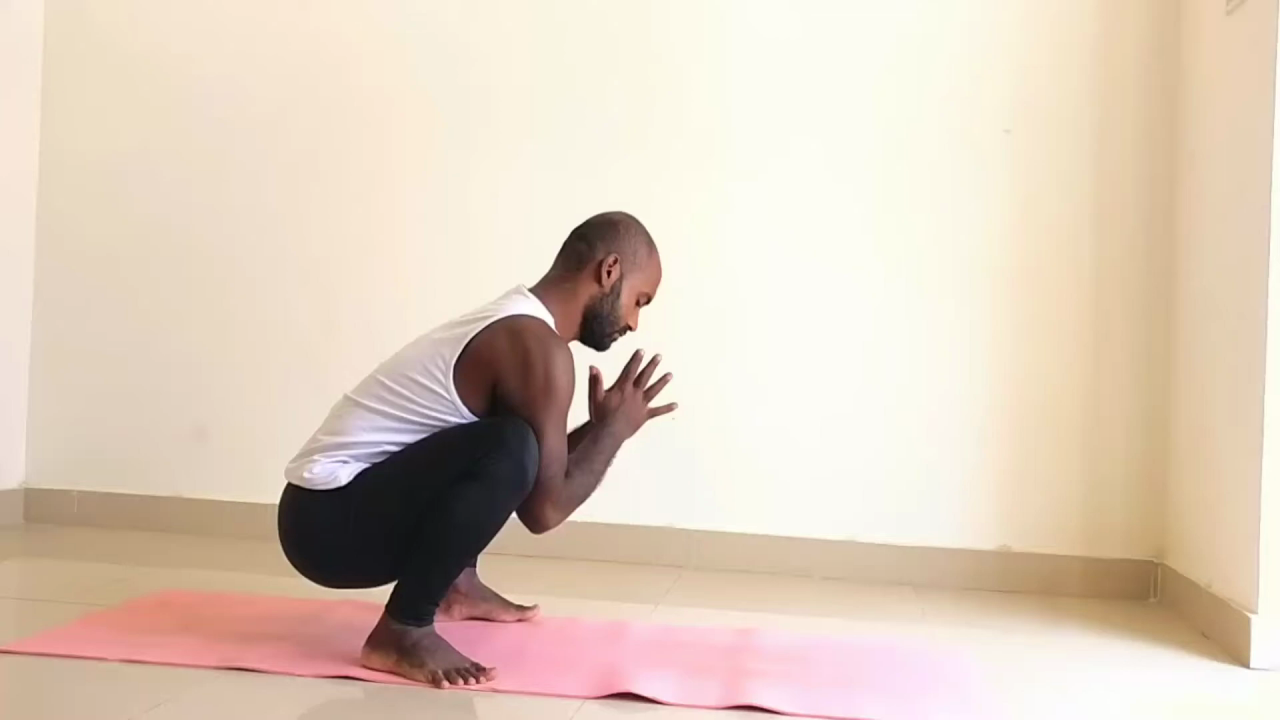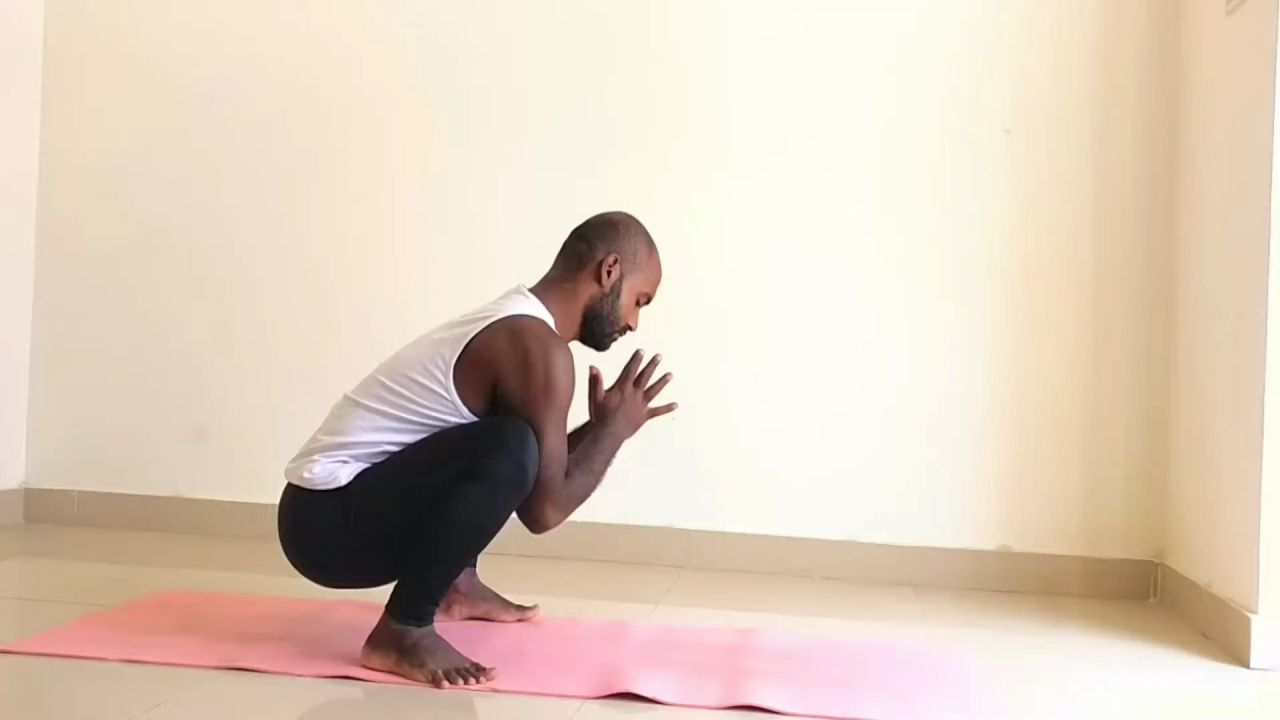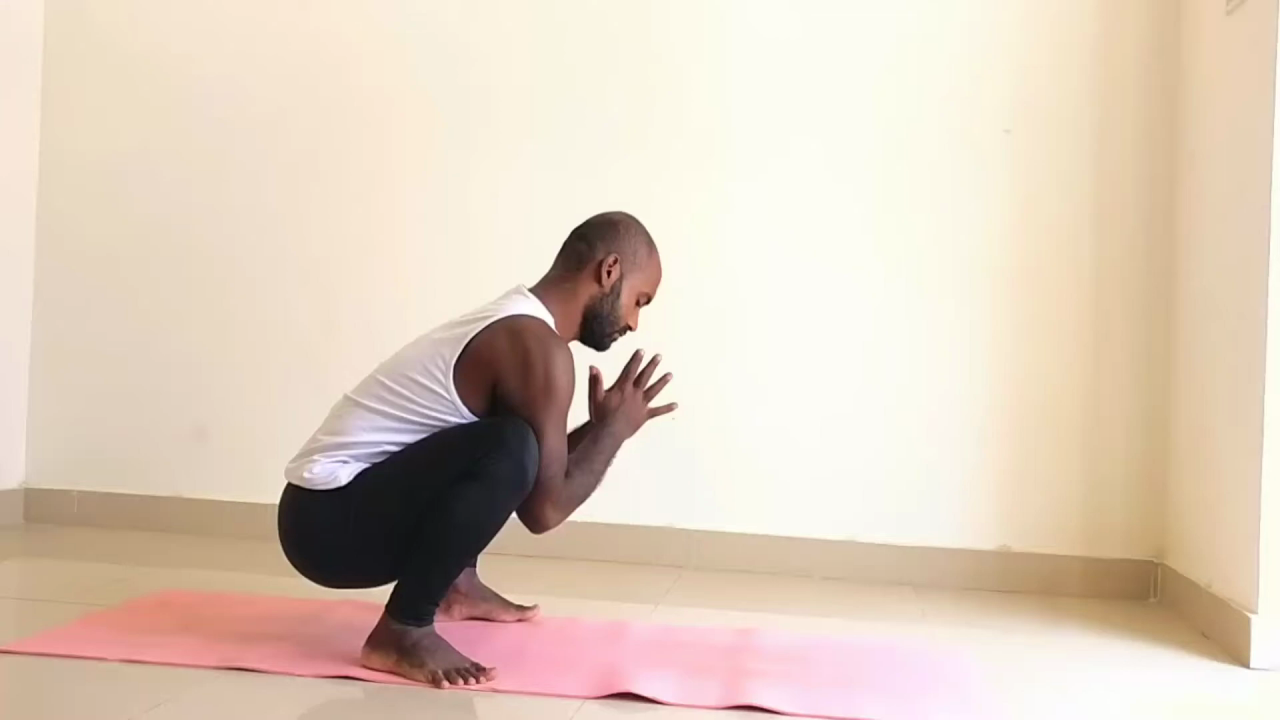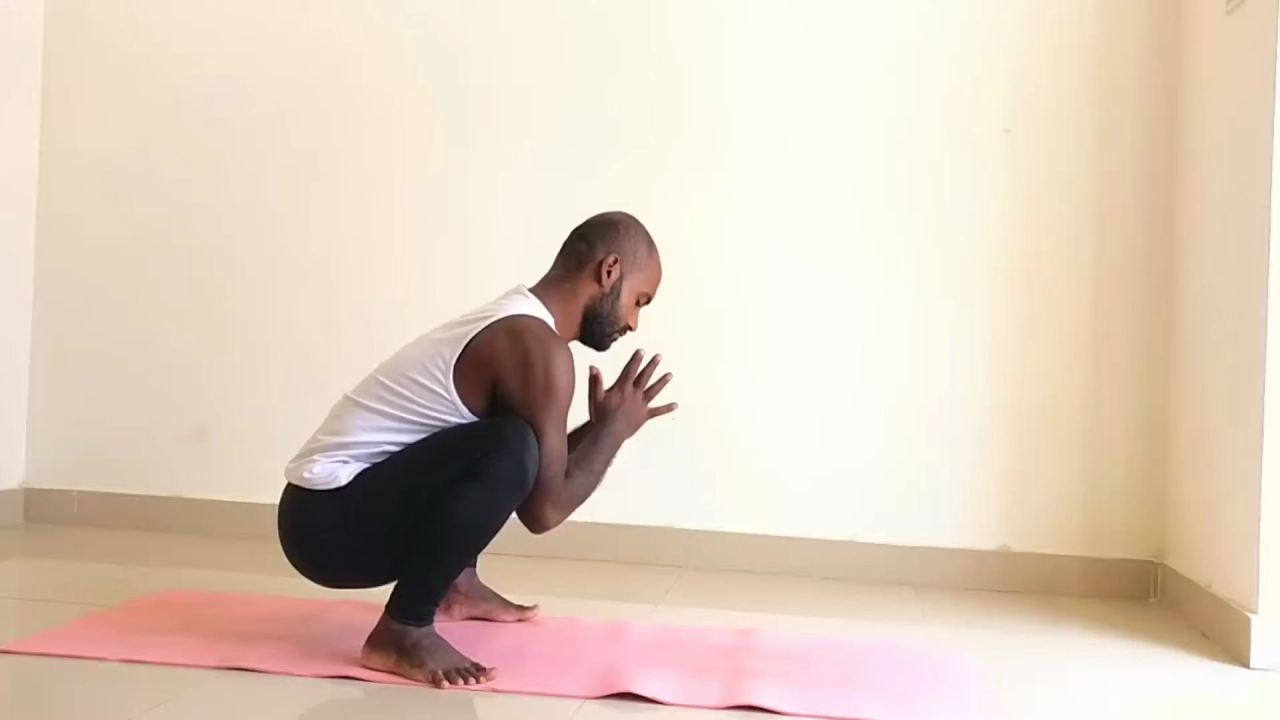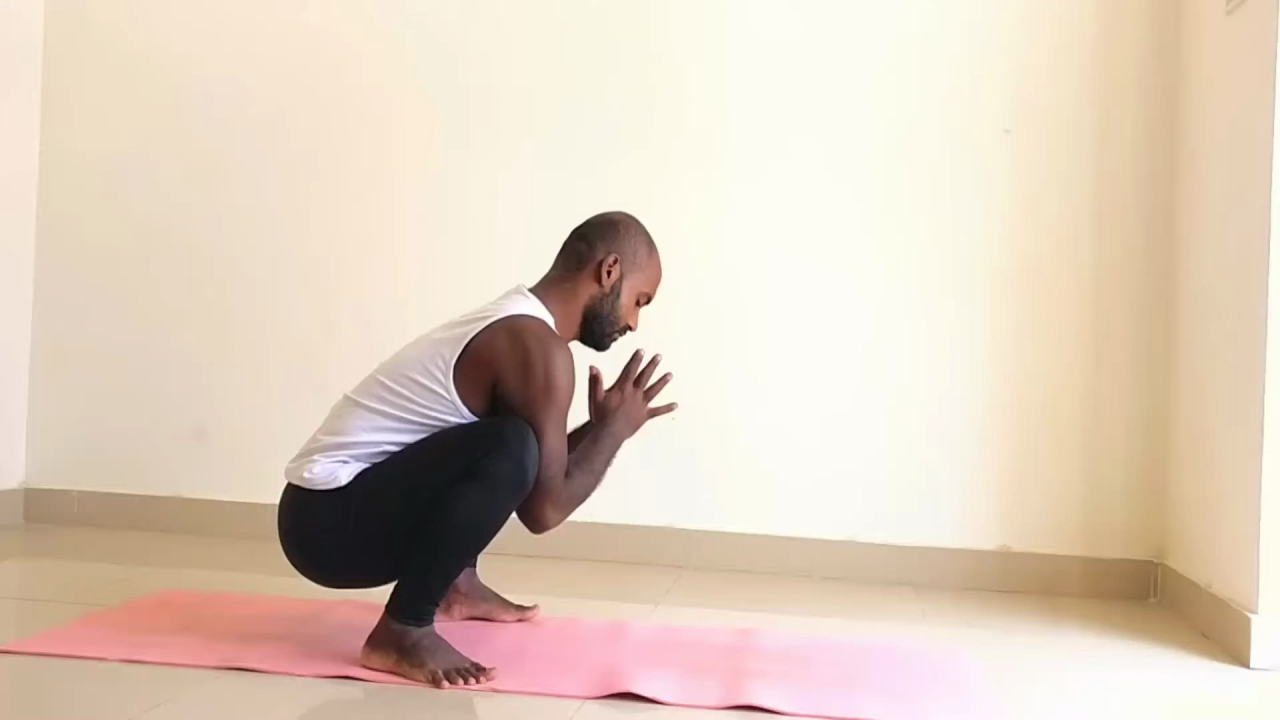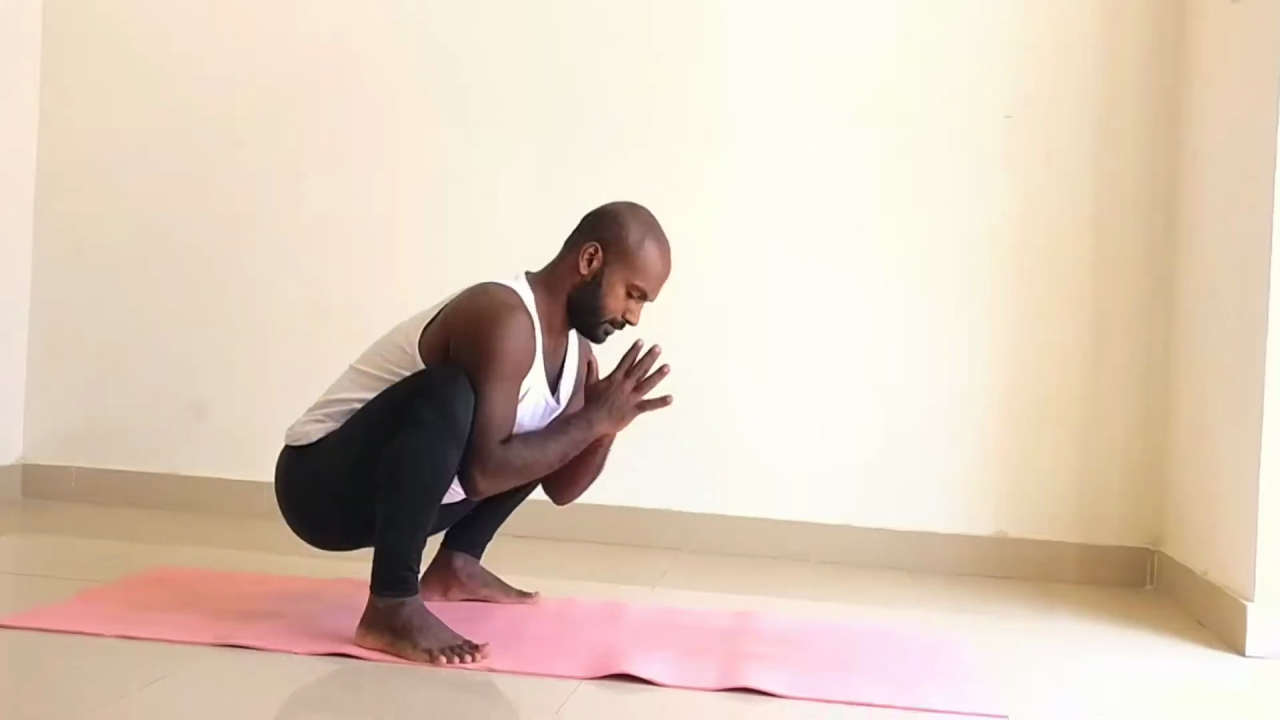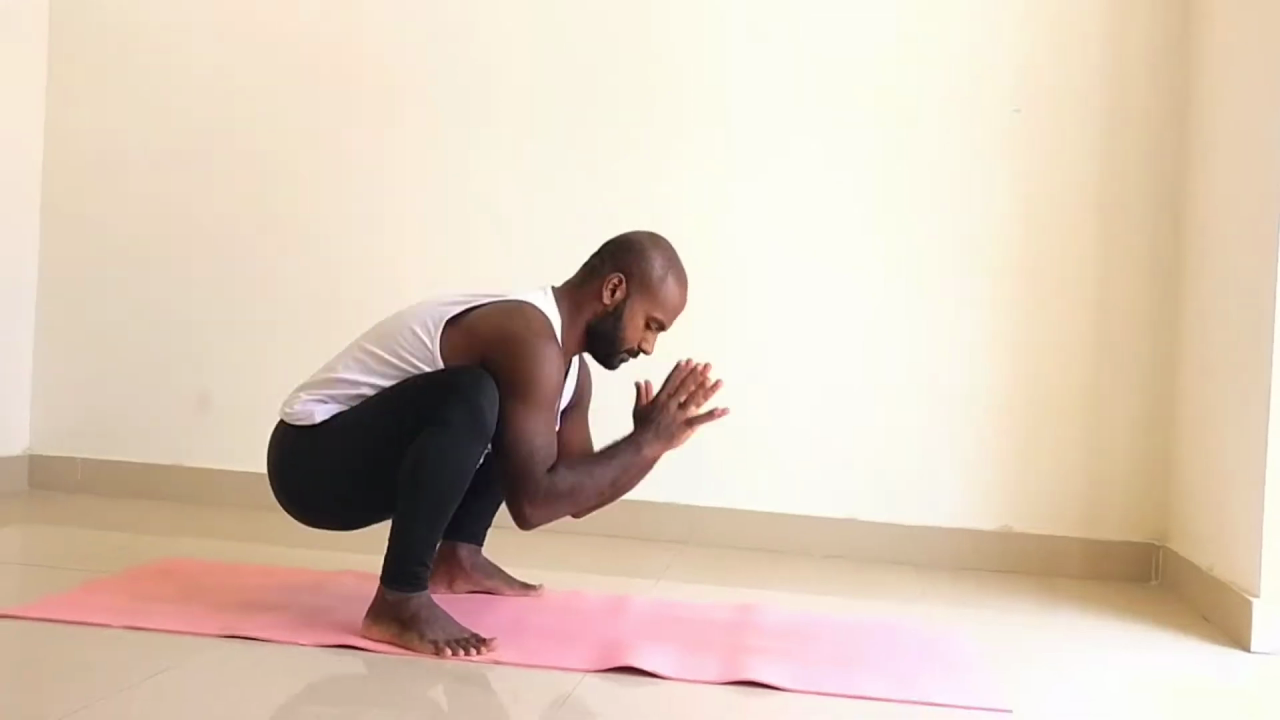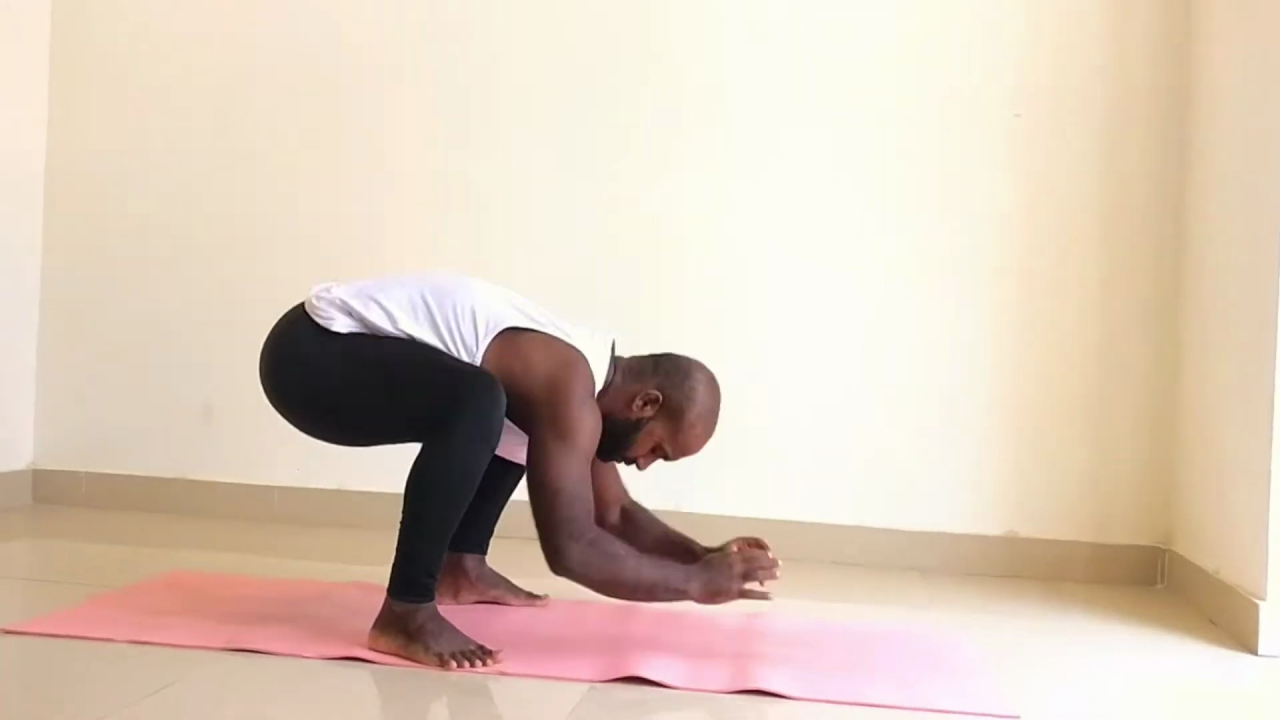
dt=0.1s
person 1, frame 1
left shoulder: (515, 326)
right shoulder: (537, 346)
left elbow: (543, 471)
right elbow: (543, 509)
left wrist: (603, 427)
right wrist: (614, 429)
left hip: (358, 504)
right hip: (330, 525)
right knee: (509, 449)
left ankle: (457, 585)
right ankle: (402, 632)
person 1, frame 2
left shoulder: (515, 327)
right shoulder: (537, 347)
left elbow: (543, 472)
right elbow: (543, 509)
left wrist: (604, 427)
right wrist: (614, 429)
left hip: (353, 504)
right hip: (330, 524)
right knee: (510, 450)
left ankle: (457, 583)
right ankle: (402, 631)
person 1, frame 3
left shoulder: (516, 327)
right shoulder: (537, 347)
left elbow: (543, 474)
right elbow: (543, 509)
left wrist: (602, 428)
right wrist: (614, 429)
left hip: (365, 504)
right hip: (329, 525)
right knee: (510, 449)
left ankle: (457, 585)
right ankle: (401, 632)
person 1, frame 4
left shoulder: (516, 328)
right shoulder: (537, 348)
left elbow: (544, 472)
right elbow: (543, 509)
left wrist: (602, 428)
right wrist: (613, 429)
left hip: (368, 501)
right hip: (330, 524)
right knee: (511, 450)
left ankle: (457, 584)
right ankle: (402, 631)
person 1, frame 5
left shoulder: (550, 360)
right shoulder: (525, 345)
right elbow: (537, 515)
left wrist: (613, 424)
right wrist: (608, 429)
right hip: (326, 518)
right knee: (520, 451)
left ankle: (453, 583)
right ankle: (399, 631)
person 1, frame 6
left shoulder: (567, 345)
right shoulder: (503, 320)
left elbow: (562, 485)
right elbow: (483, 471)
left wrist: (604, 422)
right wrist: (594, 420)
right hip: (320, 486)
right knee: (446, 399)
left ankle: (457, 565)
right ankle: (392, 608)
person 1, frame 7
left shoulder: (569, 356)
right shoulder: (532, 343)
left elbow: (582, 487)
right elbow: (532, 501)
left wrist: (650, 437)
right wrist: (648, 444)
left hip: (363, 447)
right hip: (315, 447)
right knee: (472, 401)
left ankle: (457, 555)
right ankle: (400, 599)
person 1, frame 8
left shoulder: (596, 382)
right shoulder: (567, 384)
left elbow: (615, 516)
right elbow: (571, 549)
left wrist: (704, 558)
right wrist: (699, 583)
right hip: (310, 347)
right knee: (477, 406)
left ankle: (465, 565)
right ankle: (407, 612)
